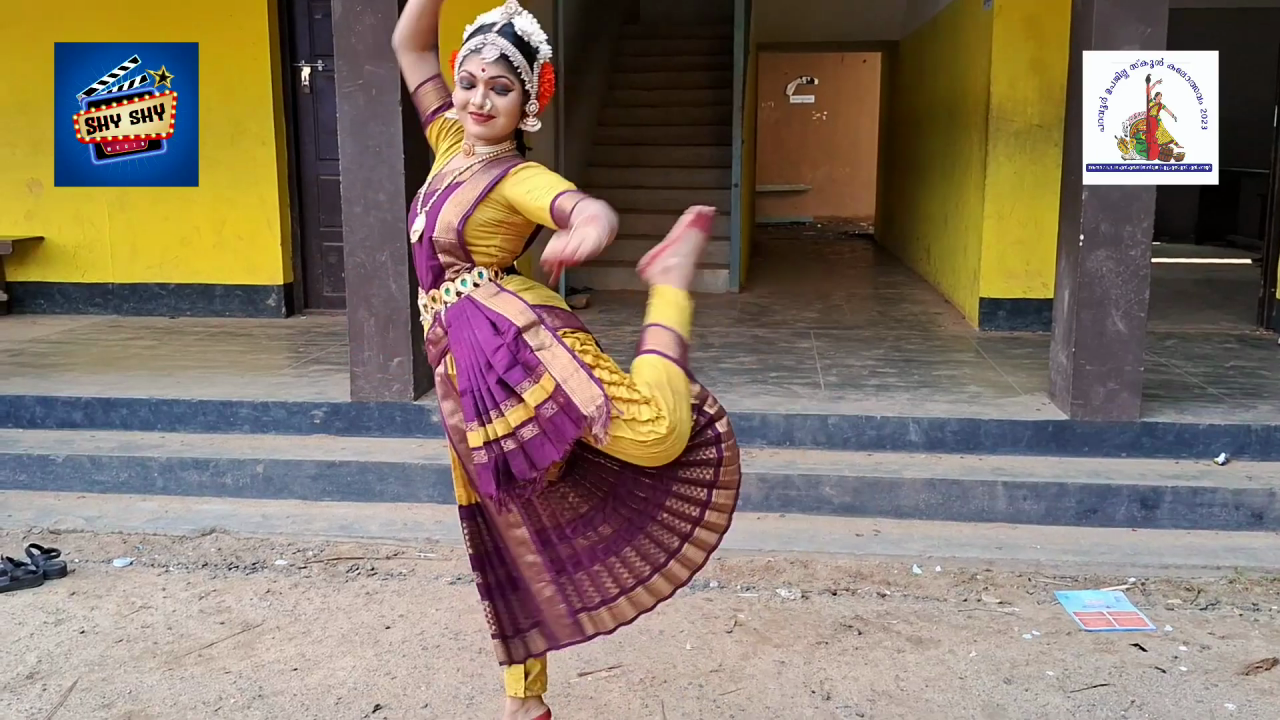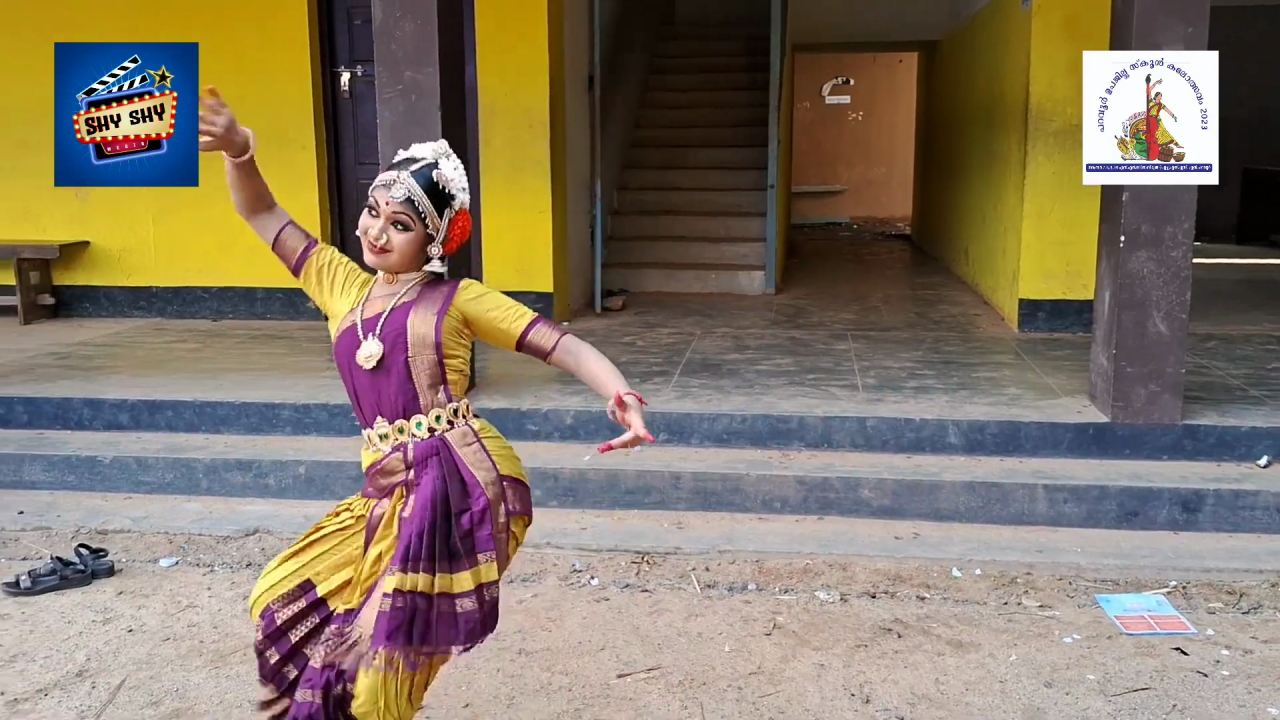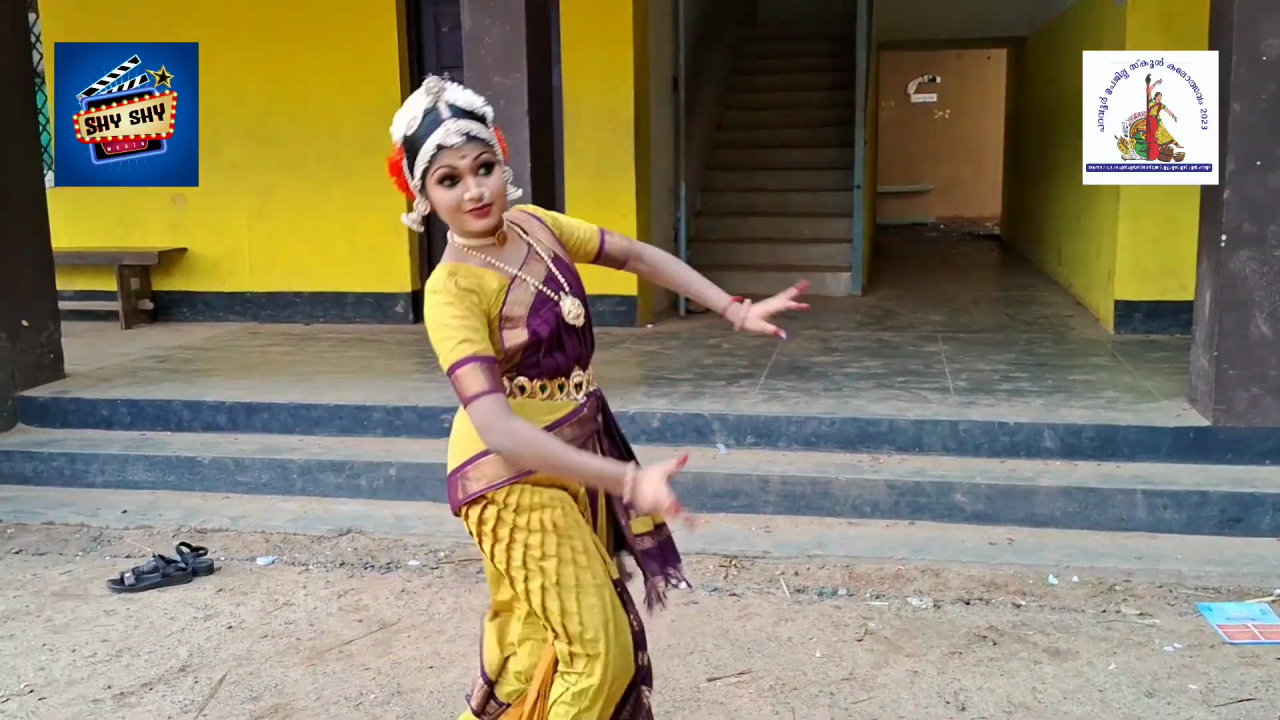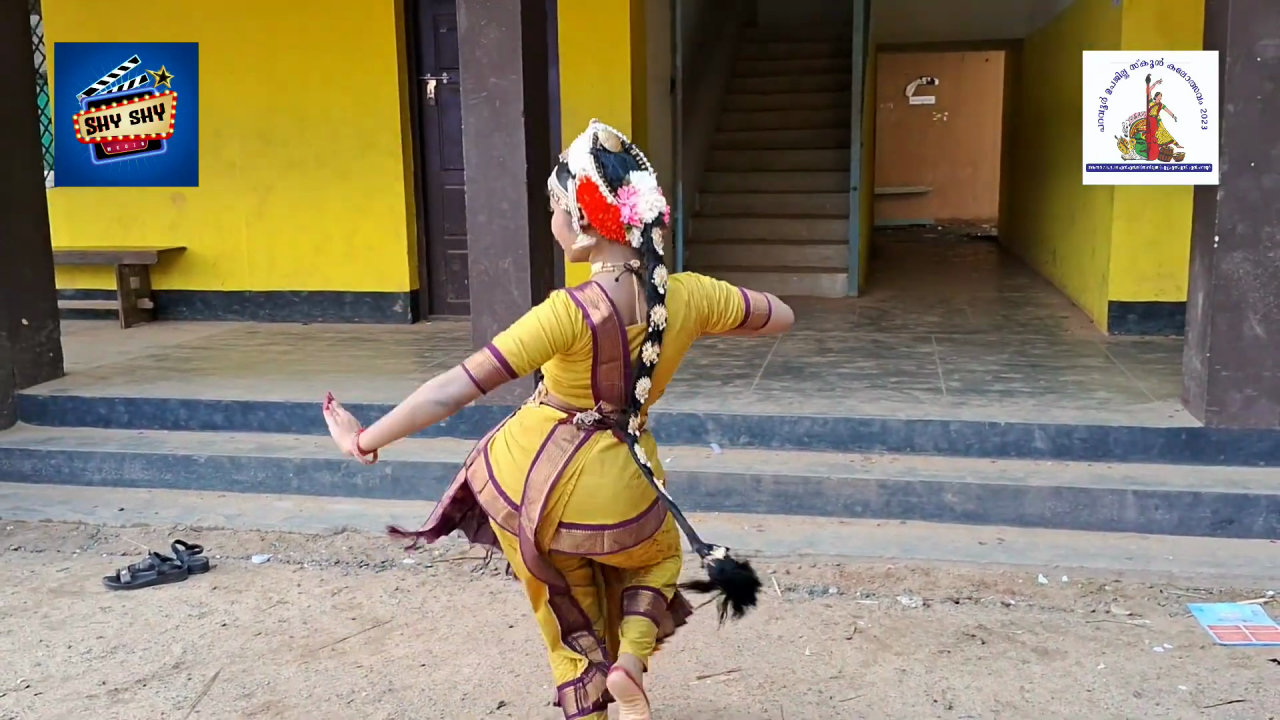
dt=0.7s
person 1, frame 1
left shoulder: (525, 181)
right shoulder: (457, 146)
left elbow: (596, 216)
left wrist: (584, 235)
left hip: (512, 342)
right hip: (465, 367)
left knee: (652, 432)
right knee: (505, 536)
left ankle: (670, 265)
person 1, frame 2
left shoulder: (457, 299)
right shoulder: (345, 289)
left elbow: (567, 347)
right elbow: (263, 214)
left wrist: (622, 398)
right wrist: (238, 152)
left hip: (461, 494)
right hip: (392, 499)
right knee: (282, 601)
person 1, frame 3
left shoulder: (535, 228)
right shoulder: (452, 292)
left elbow: (638, 255)
right elbow: (491, 424)
left wrist: (737, 309)
right wrist: (625, 482)
left hip: (575, 440)
right hip: (517, 465)
left knee: (533, 644)
right knee: (598, 648)
person 1, frame 4
left shoulder: (572, 313)
right shoulder: (688, 296)
left elbow: (461, 385)
right elbow: (780, 316)
left wrist: (365, 442)
left hip: (523, 476)
right hip: (612, 489)
left knee: (569, 613)
right knee: (662, 550)
right ankle: (629, 663)
